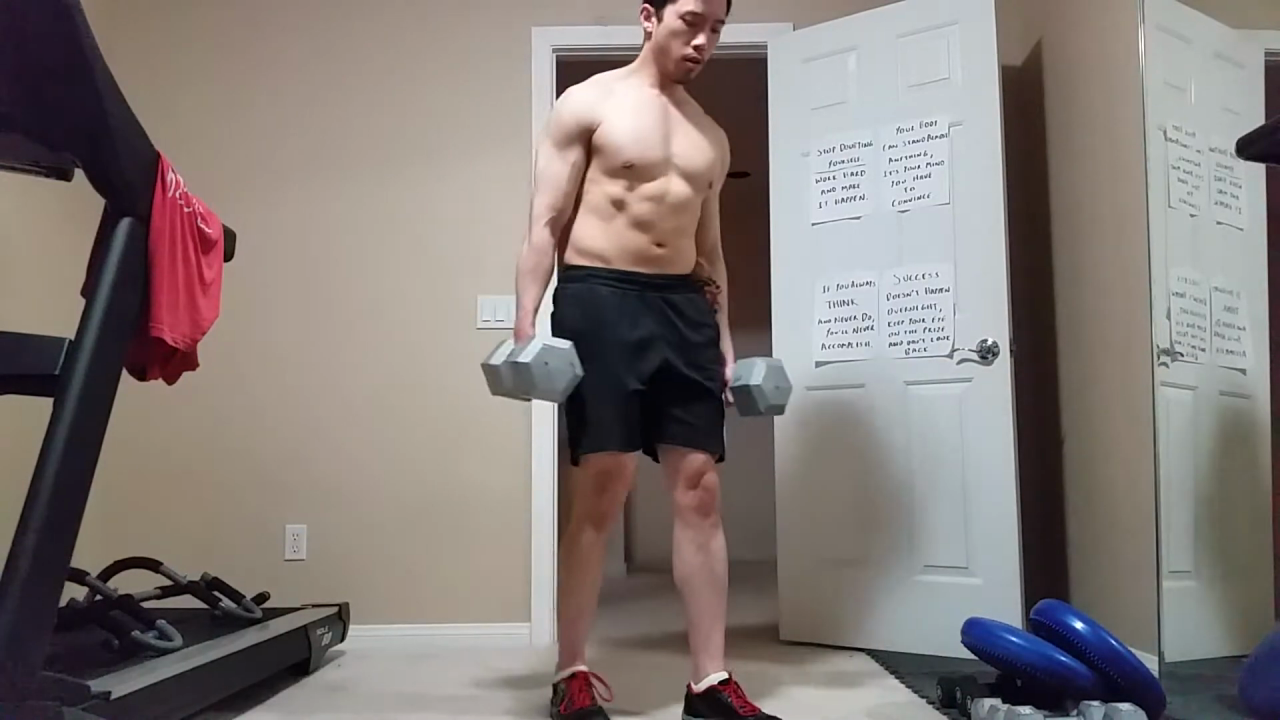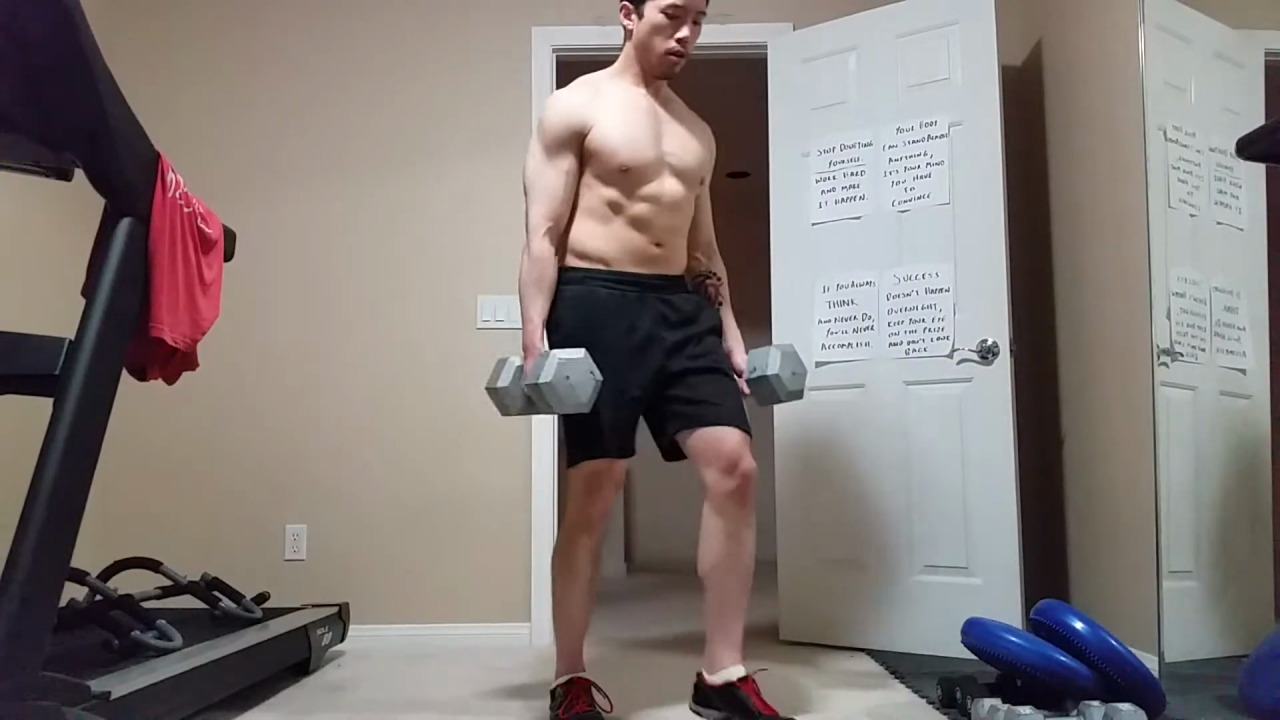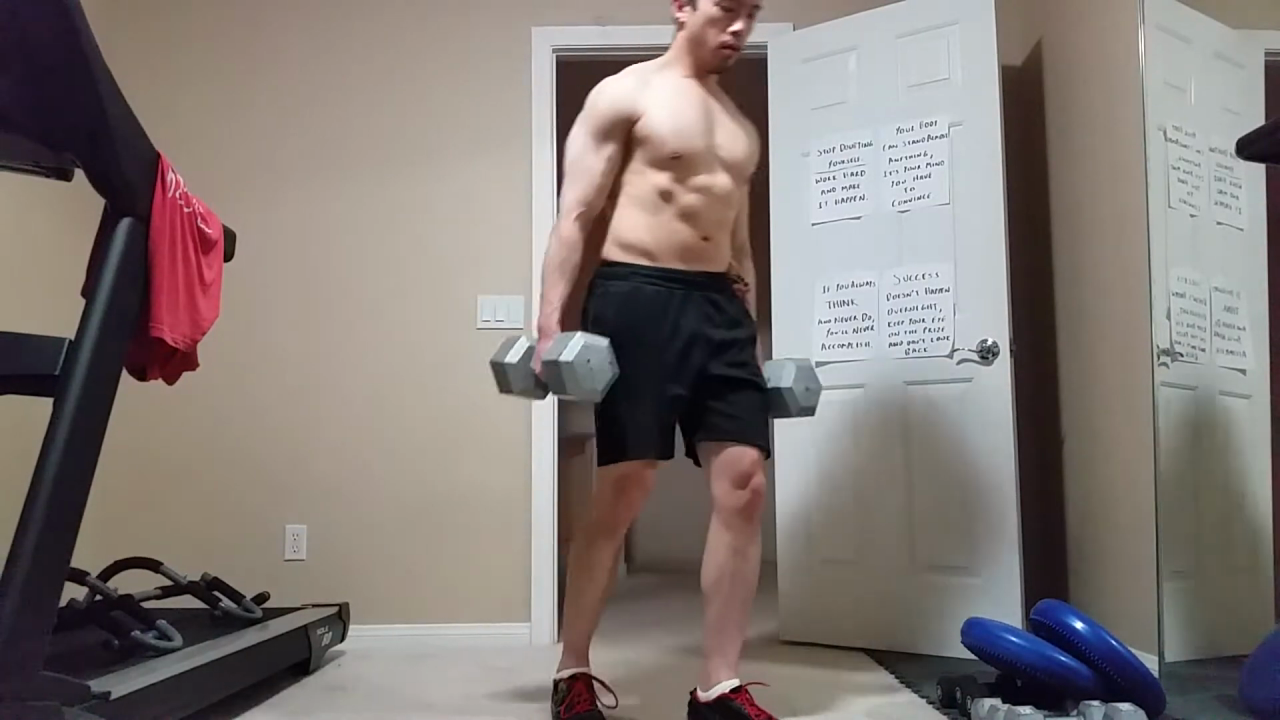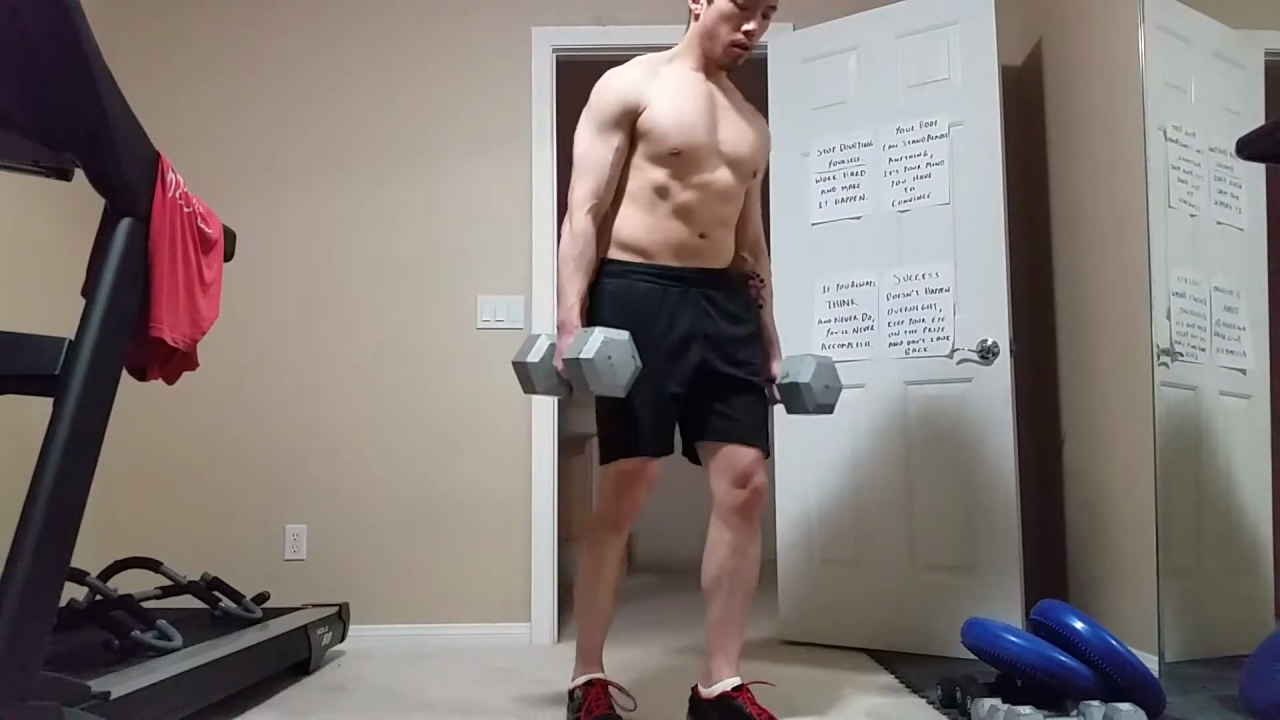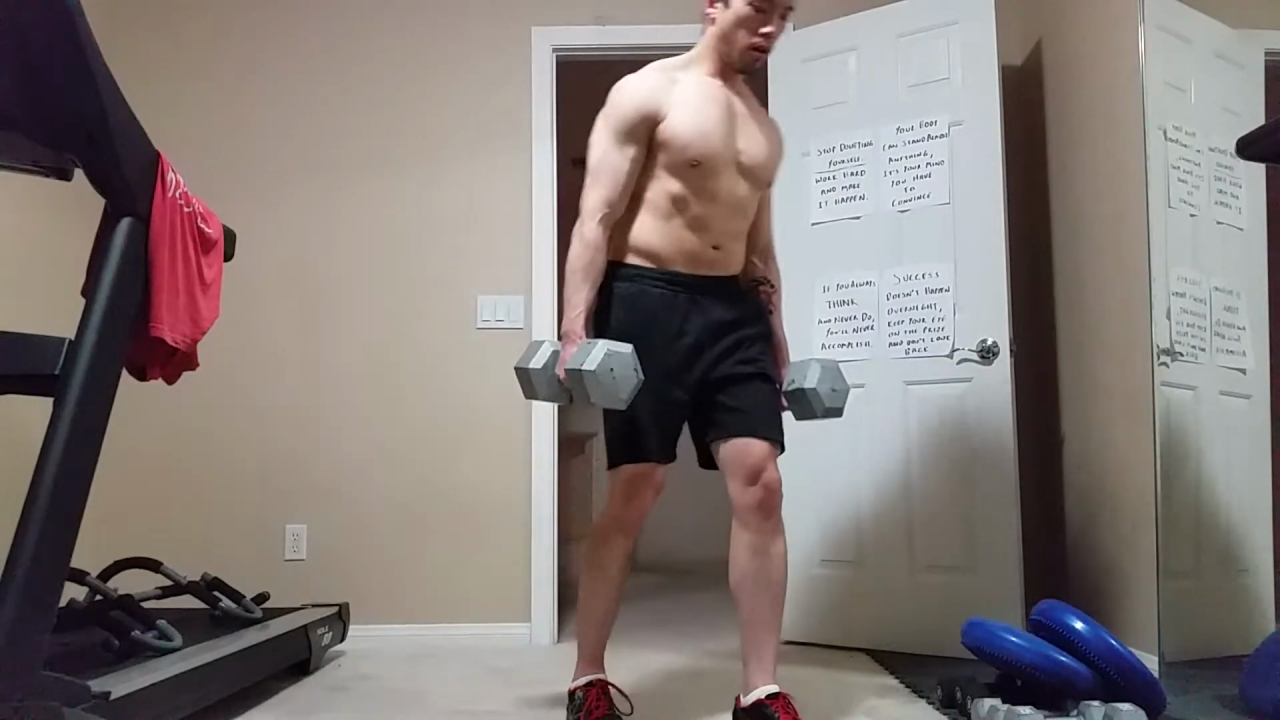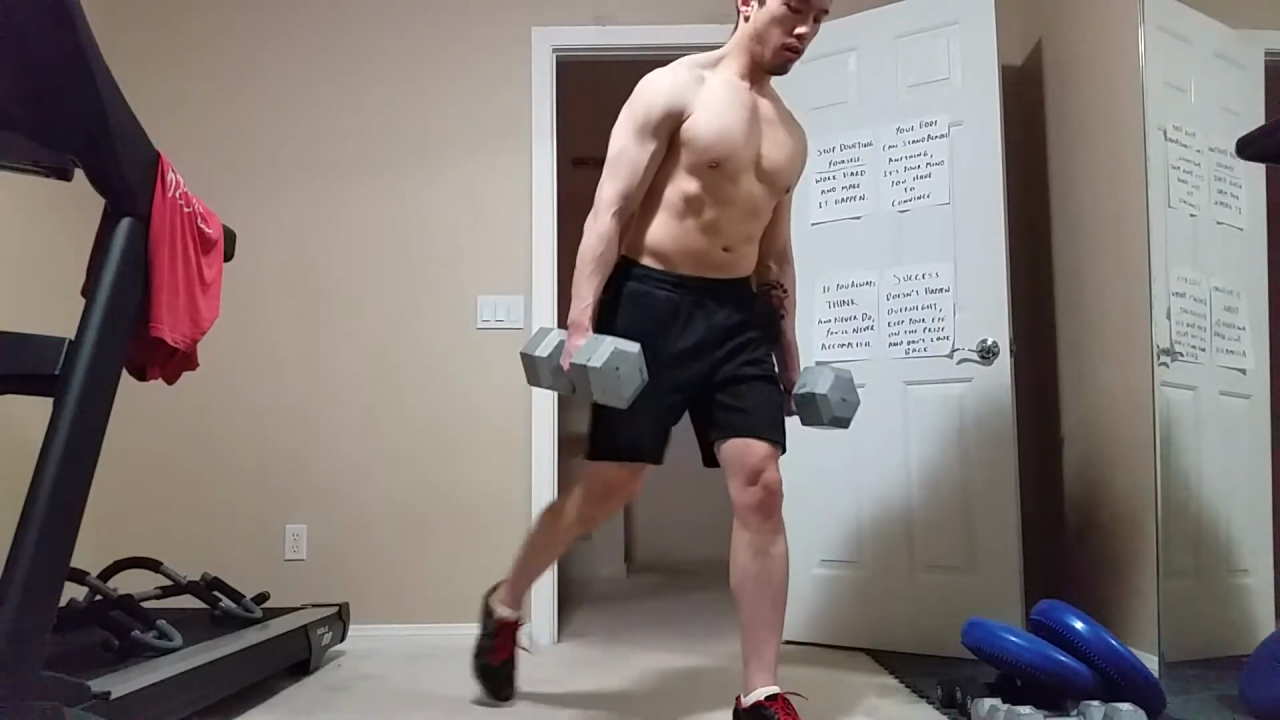
dt=0.3s
person 1, frame 1
left shoulder: (711, 137)
right shoulder: (587, 104)
right elbow: (545, 224)
left wrist: (724, 343)
right wrist: (524, 322)
left hip: (684, 309)
right hip: (599, 299)
left knee: (700, 491)
right knee: (602, 489)
person 1, frame 2
left shoulder: (697, 131)
right shoulder: (574, 108)
right elbow: (542, 234)
left wrist: (731, 334)
right wrist: (533, 335)
left hip: (682, 308)
right hip: (598, 304)
left knee: (734, 470)
right knee: (593, 494)
person 1, frame 3
left shoulder: (741, 127)
right shoulder: (624, 96)
right elbow: (575, 217)
left wrist: (753, 342)
right wrist: (549, 320)
left hip: (720, 309)
right hip: (637, 298)
left knee: (744, 488)
right knee: (622, 493)
person 1, frame 4
left shoulder: (751, 123)
right shoulder: (630, 86)
right elbow: (584, 211)
left wrist: (770, 339)
right wrist: (571, 315)
left hip: (724, 306)
right hip: (637, 296)
left knee: (743, 487)
right knee: (623, 490)
person 1, frame 5
left shoulder: (763, 126)
right shoulder: (647, 93)
right elbow: (596, 217)
left wrist: (779, 344)
right wrist: (574, 326)
left hip: (733, 311)
right hip: (648, 302)
left knee: (760, 486)
right knee: (632, 495)
person 1, frame 6
left shoulder: (789, 132)
right shoulder: (672, 89)
right elbow: (610, 211)
left wrist: (789, 353)
right wrist: (579, 320)
left hip: (739, 314)
right hip: (653, 301)
left knee: (761, 487)
right knee: (608, 486)
right ankle: (506, 605)
